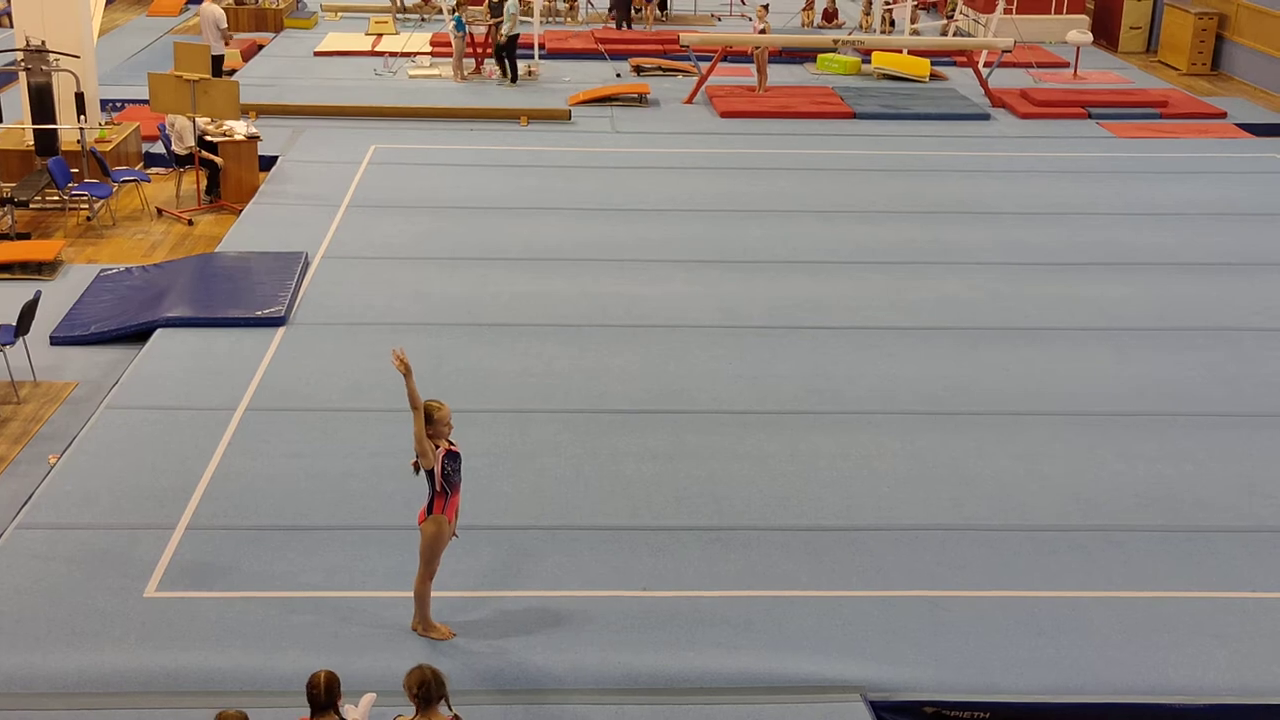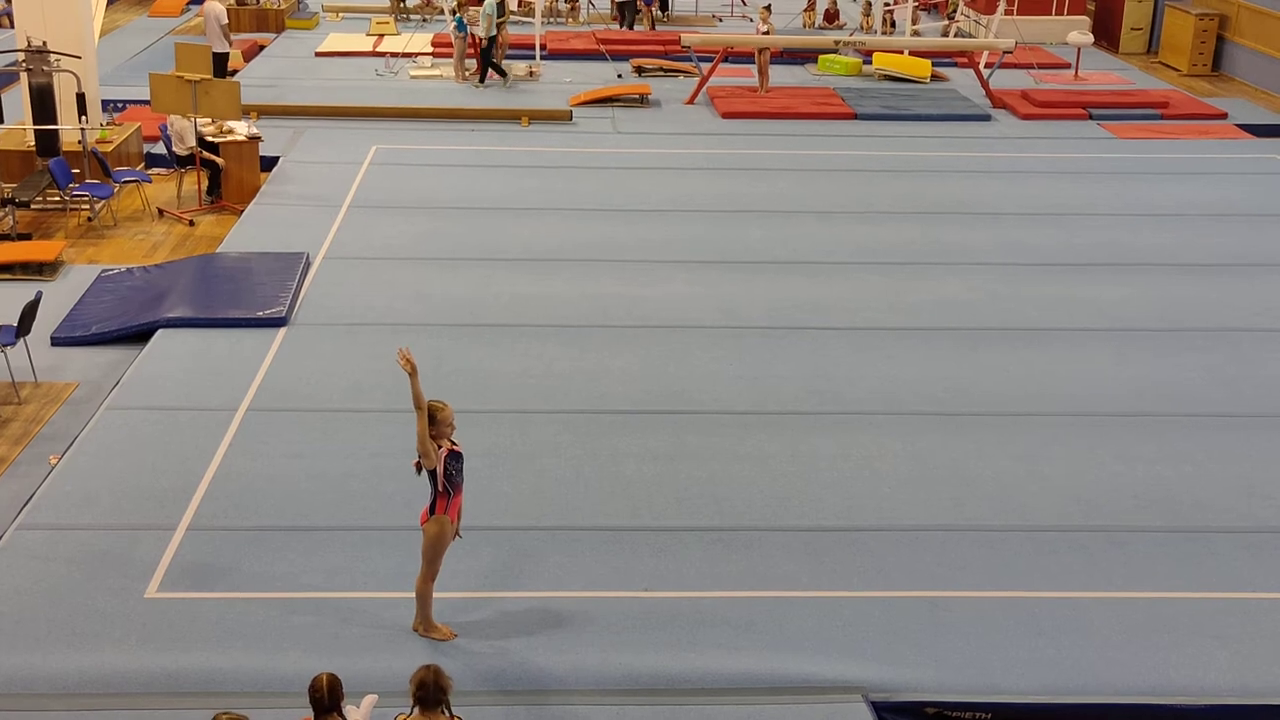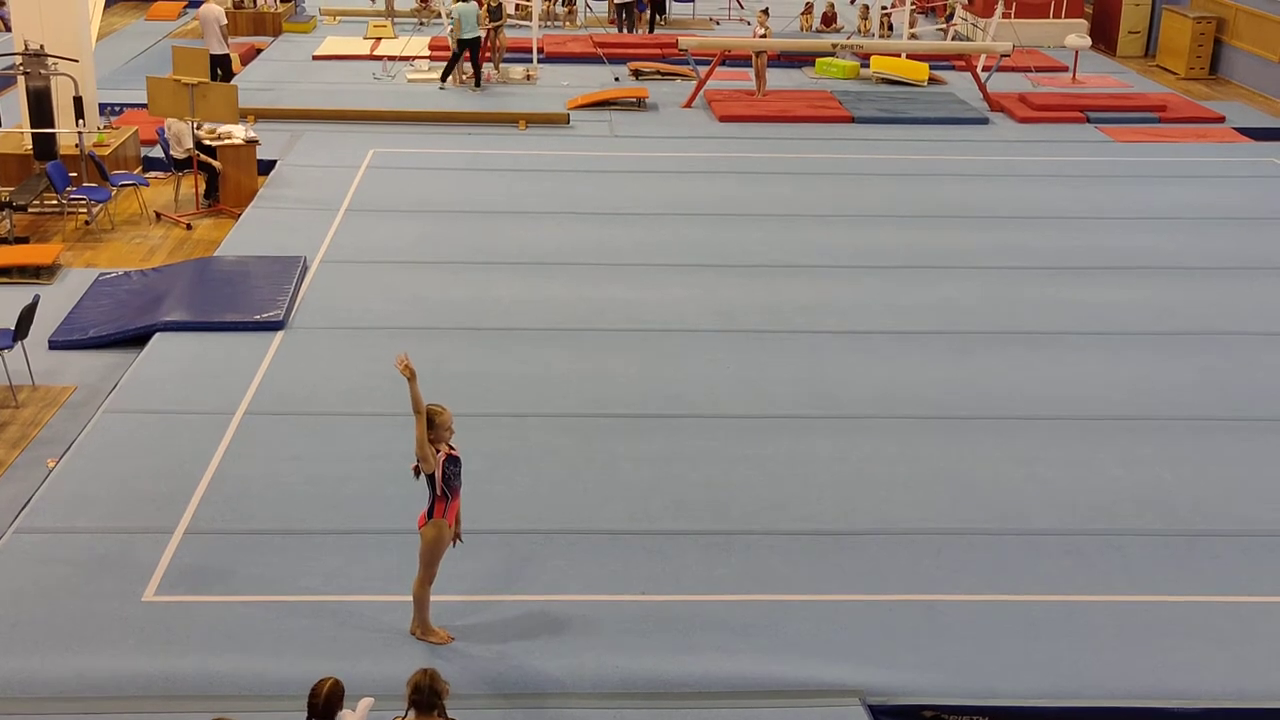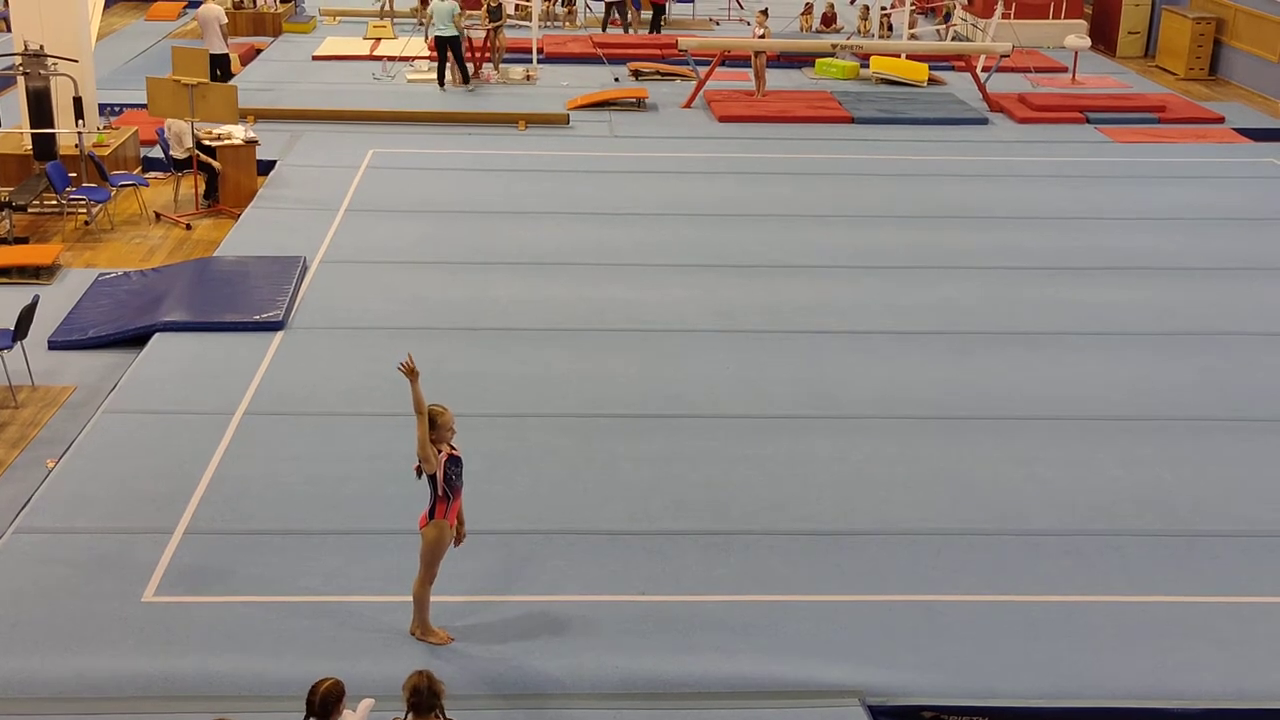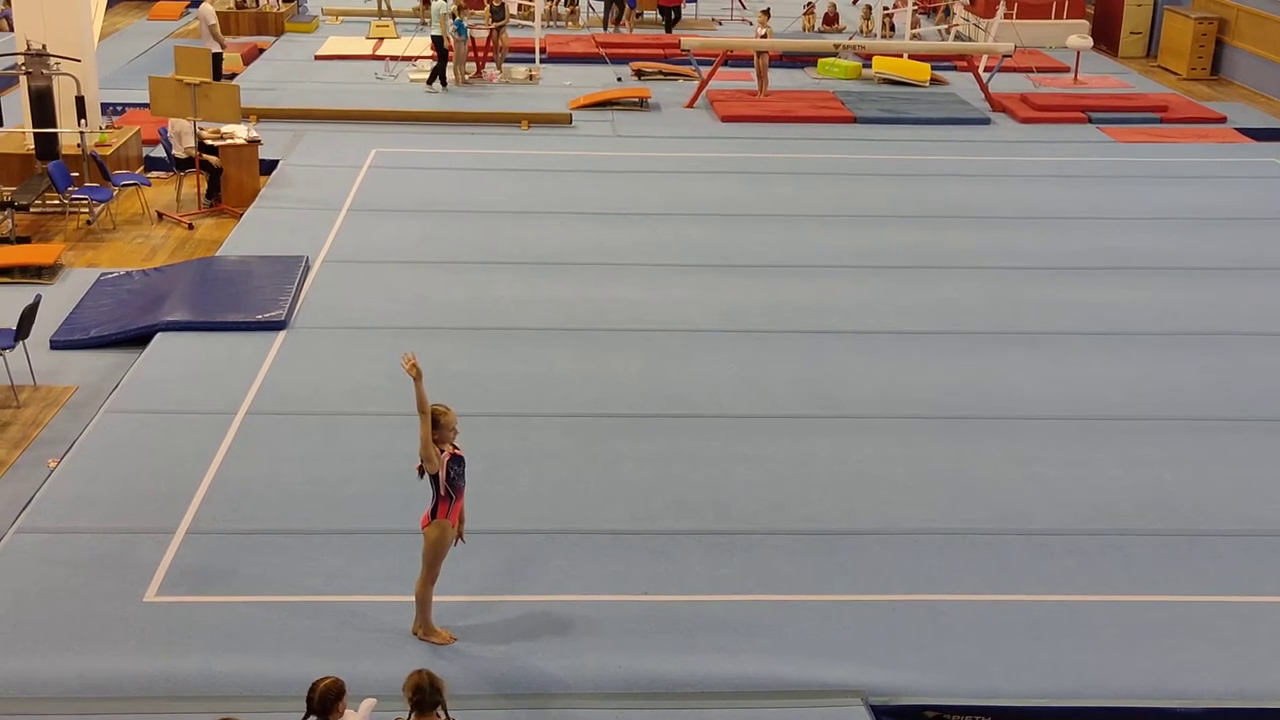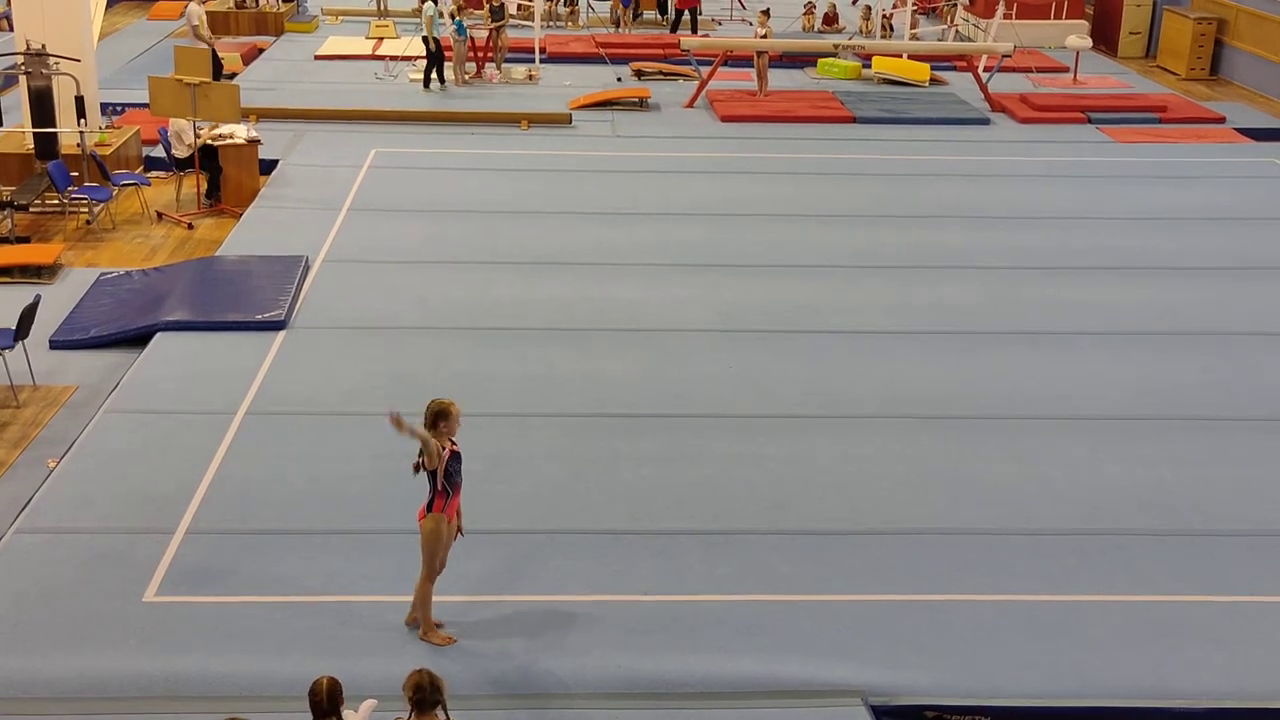
dt=0.5s
person 1, frame 1
left shoulder: (450, 446)
right shoulder: (427, 450)
right elbow: (417, 410)
left wrist: (454, 520)
right wrist: (408, 376)
left hip: (446, 516)
right hip: (435, 518)
left knee: (430, 570)
right knee: (427, 572)
left ankle: (421, 619)
right ankle: (425, 624)
person 1, frame 2
left shoulder: (452, 446)
right shoulder: (430, 450)
right elbow: (420, 410)
left wrist: (457, 519)
right wrist: (413, 376)
left hip: (448, 516)
right hip: (437, 518)
left knee: (431, 571)
right knee: (429, 572)
left ankle: (422, 619)
right ankle: (426, 624)
person 1, frame 3
left shoulder: (450, 451)
right shoulder: (428, 454)
right elbow: (419, 414)
left wrist: (457, 523)
right wrist: (412, 381)
left hip: (445, 520)
right hip: (434, 522)
left knee: (428, 575)
right knee: (426, 575)
left ankle: (419, 623)
right ankle: (423, 628)
person 1, frame 4
left shoulder: (451, 451)
right shoulder: (429, 455)
right elbow: (421, 415)
left wrist: (460, 523)
right wrist: (414, 382)
left hip: (447, 521)
right hip: (435, 522)
left knee: (429, 575)
right knee: (426, 575)
left ankle: (419, 623)
right ankle: (423, 628)
person 1, frame 5
left shoulder: (454, 451)
right shoulder: (432, 455)
right elbow: (423, 414)
left wrist: (460, 522)
right wrist: (417, 381)
left hip: (449, 521)
right hip: (437, 523)
left knee: (431, 575)
right knee: (428, 576)
left ankle: (422, 623)
right ankle: (425, 629)
person 1, frame 6
left shoulder: (452, 445)
right shoulder: (433, 449)
right elbow: (424, 436)
left wrist: (458, 517)
right wrist: (409, 429)
left hip: (447, 514)
right hip: (435, 516)
left knee: (437, 566)
right knee: (429, 572)
left ankle: (416, 614)
right ankle: (426, 628)
